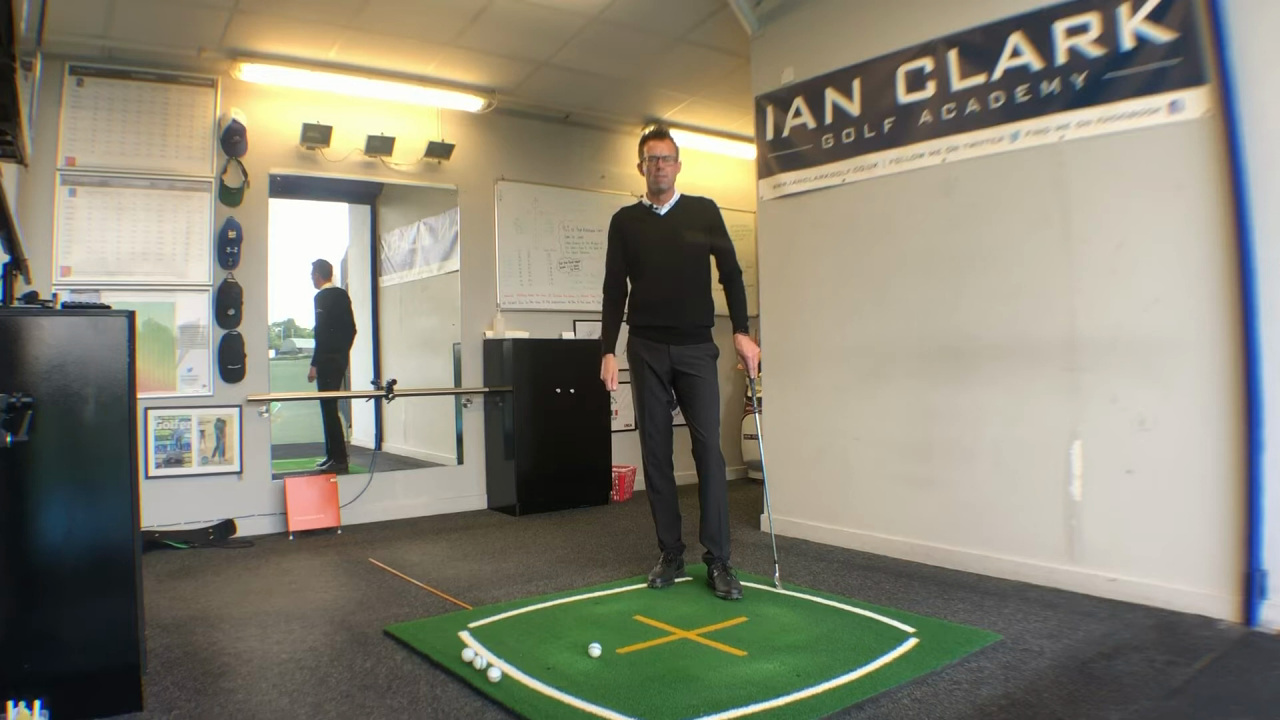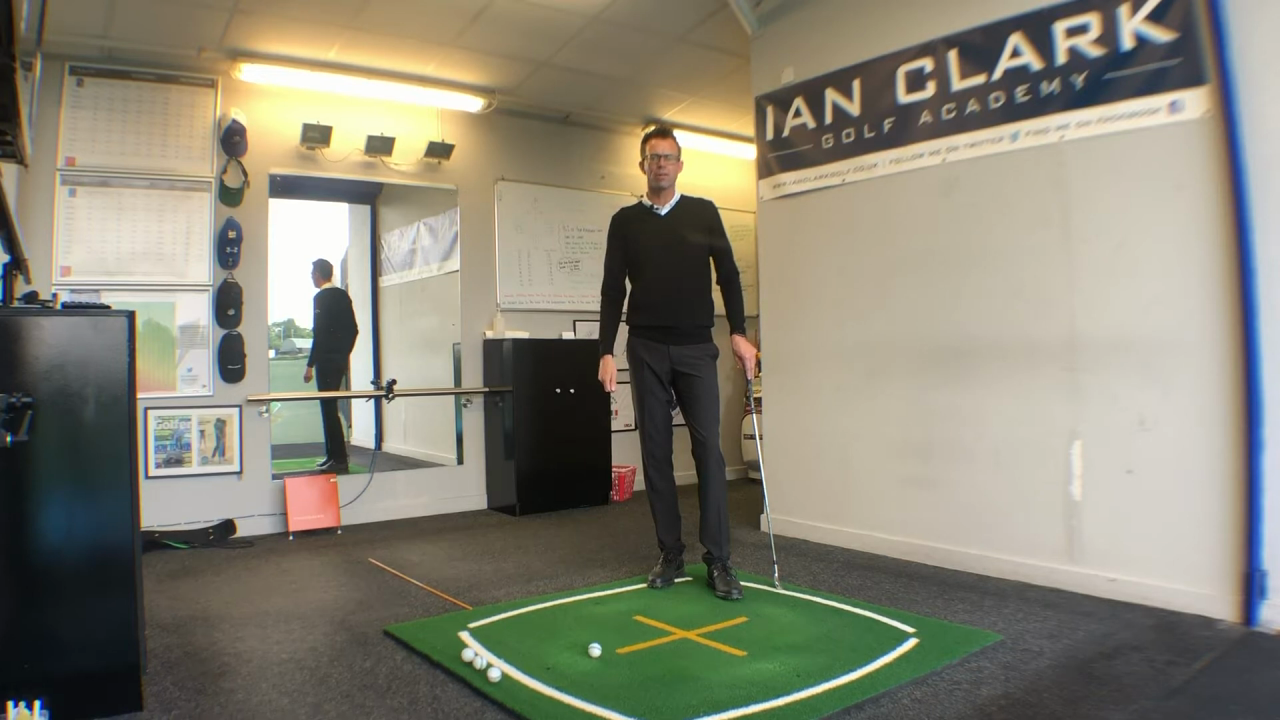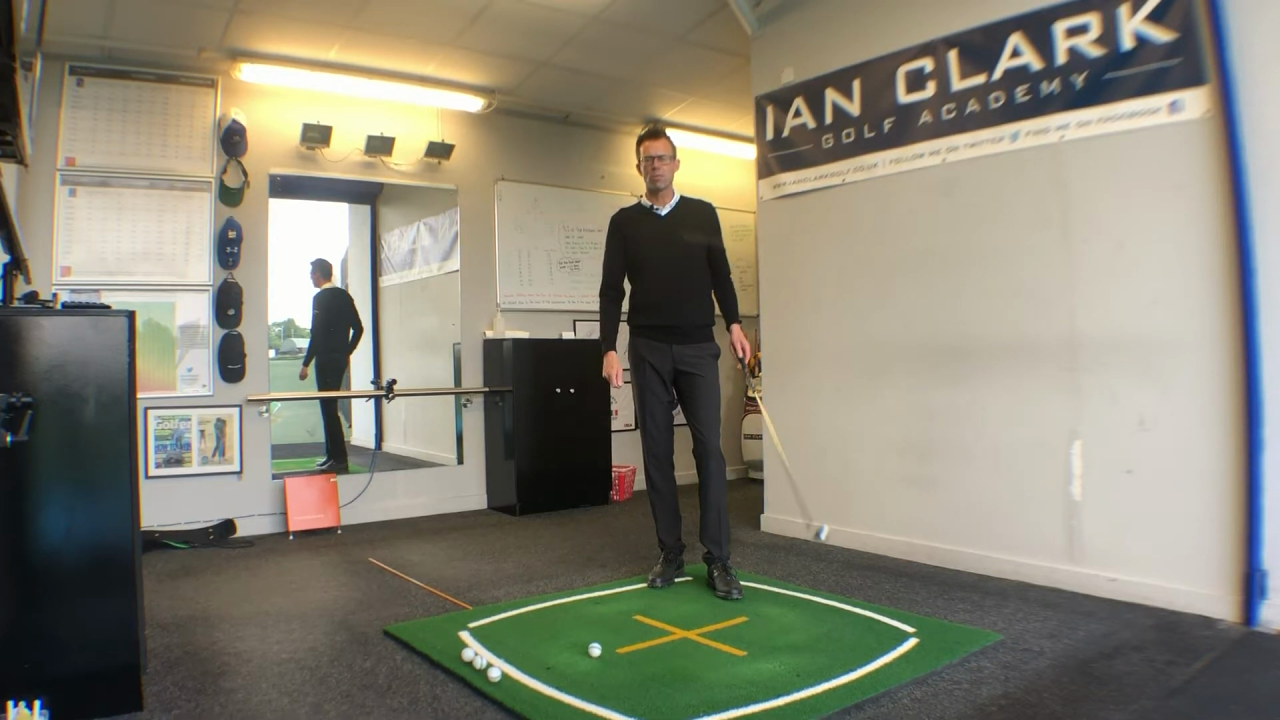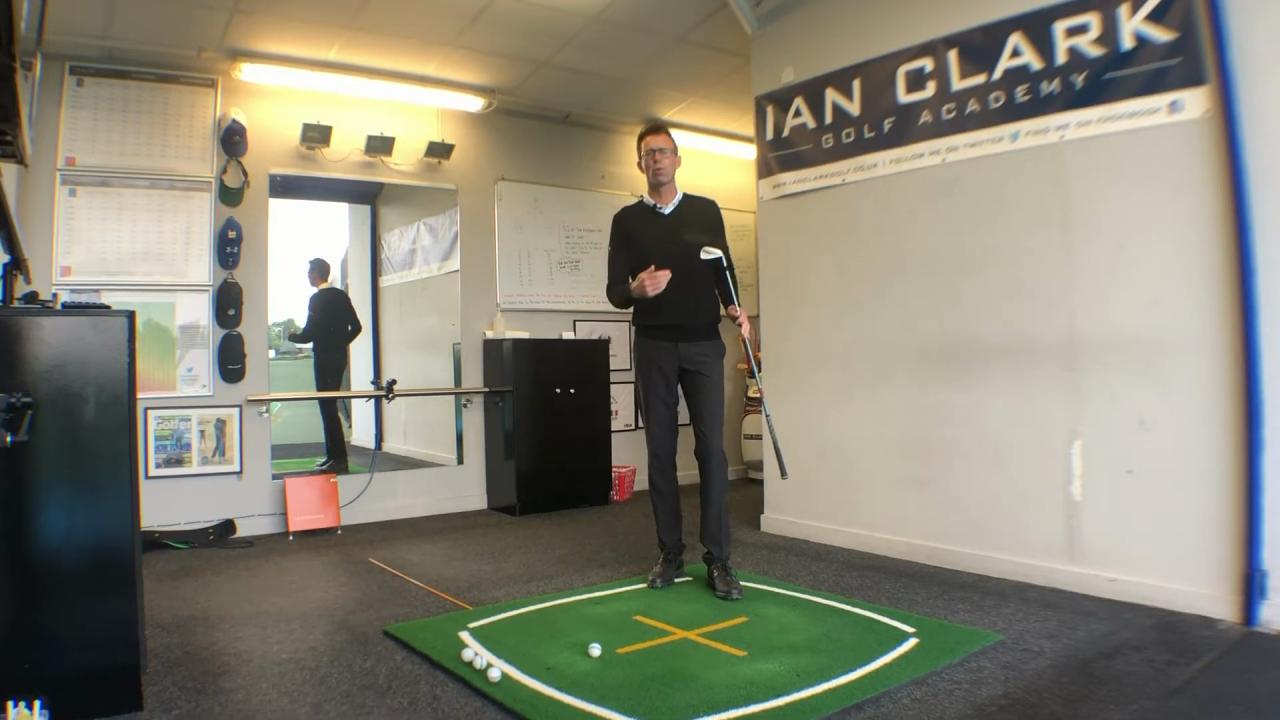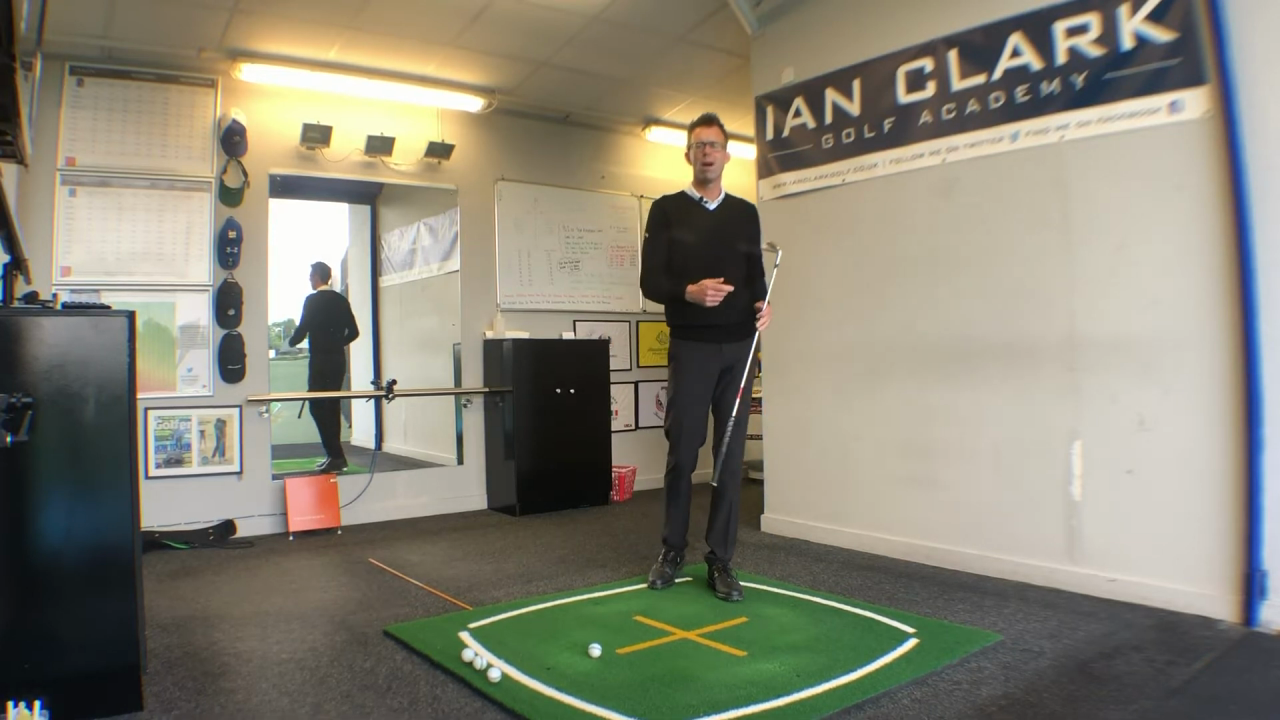
dt=1s
person 1, frame 1
left shoulder: (703, 212)
right shoulder: (625, 222)
left elbow: (731, 273)
right elbow: (614, 292)
left wrist: (742, 332)
right wrist: (608, 351)
left hip: (696, 347)
right hip: (646, 349)
left knee: (708, 448)
right knee: (656, 451)
left ankle: (718, 560)
right ankle: (671, 554)
person 1, frame 2
left shoulder: (704, 213)
right shoulder: (625, 222)
left elbow: (728, 274)
right elbow: (612, 291)
left wrist: (738, 332)
right wrist: (607, 352)
left hip: (696, 347)
right hip: (647, 349)
left knee: (708, 448)
right knee: (656, 451)
left ankle: (718, 560)
right ankle: (671, 554)
person 1, frame 3
left shoulder: (702, 214)
right shoulder: (624, 222)
left elbow: (721, 275)
right elbow: (611, 291)
left wrist: (734, 323)
right wrist: (609, 349)
left hip: (698, 347)
right hip: (648, 349)
left knee: (709, 448)
right knee: (656, 452)
left ankle: (718, 560)
right ankle: (670, 554)
person 1, frame 4
left shoulder: (706, 211)
right shoulder: (627, 220)
left elbow: (724, 271)
right elbow: (614, 289)
left wrist: (734, 308)
right wrist: (635, 290)
left hip: (703, 345)
right hip: (654, 347)
left knee: (711, 448)
right knee: (660, 451)
left ankle: (718, 559)
right ankle: (671, 553)
person 1, frame 5
left shoulder: (746, 213)
right shoulder: (666, 211)
left elbow: (755, 276)
right elbow: (650, 282)
left wrist: (761, 304)
right wrist: (689, 292)
left hip: (738, 348)
right hip: (690, 348)
left knee: (730, 454)
right knee: (683, 452)
left ankle: (720, 560)
right ankle: (672, 550)
person 2, frame 1
left shoulder: (322, 297)
right shoulder: (342, 295)
left elbow: (321, 333)
right elbow: (352, 329)
left wrist: (314, 364)
left hip: (327, 359)
right hip: (341, 357)
left knee: (329, 407)
right knee: (330, 406)
left ankle: (339, 458)
right ankle: (332, 454)
person 2, frame 2
left shoulder: (321, 298)
right shoulder: (343, 296)
left elbow: (319, 334)
right elbow: (353, 329)
left wrist: (310, 365)
left hip: (327, 360)
right hip: (340, 359)
left knee: (329, 408)
right knee: (330, 406)
left ankle: (340, 458)
right ankle: (332, 455)
person 2, frame 3
left shoulder: (321, 298)
right shoulder: (344, 296)
left elbow: (317, 334)
right elbow: (358, 328)
left wrist: (306, 364)
left hip: (326, 359)
right hip: (340, 357)
left knee: (329, 407)
right knee: (330, 406)
left ankle: (340, 459)
right ankle: (332, 455)
person 2, frame 4
left shoulder: (318, 299)
right shoulder: (341, 296)
left elbow: (308, 335)
right elbow: (356, 327)
left wrist: (291, 336)
left hip: (325, 357)
right hip: (339, 356)
left knee: (328, 406)
right knee: (329, 405)
left ankle: (339, 459)
right ankle: (332, 455)
person 2, frame 5
left shoulder: (313, 300)
right shoulder: (341, 300)
left elbow: (301, 332)
right elbow: (353, 332)
left wrist: (292, 342)
left hip: (320, 360)
right hip: (338, 359)
left knee: (317, 406)
right knee: (333, 406)
left ankle: (336, 454)
right ankle: (334, 455)
